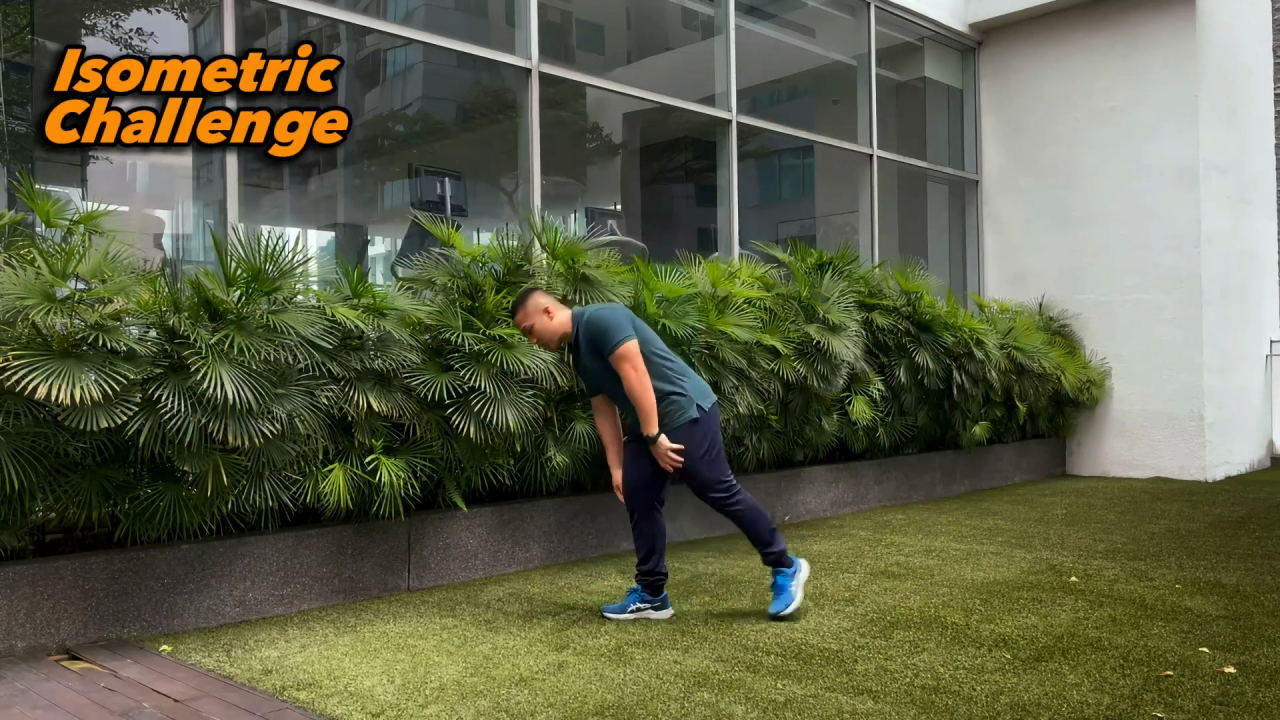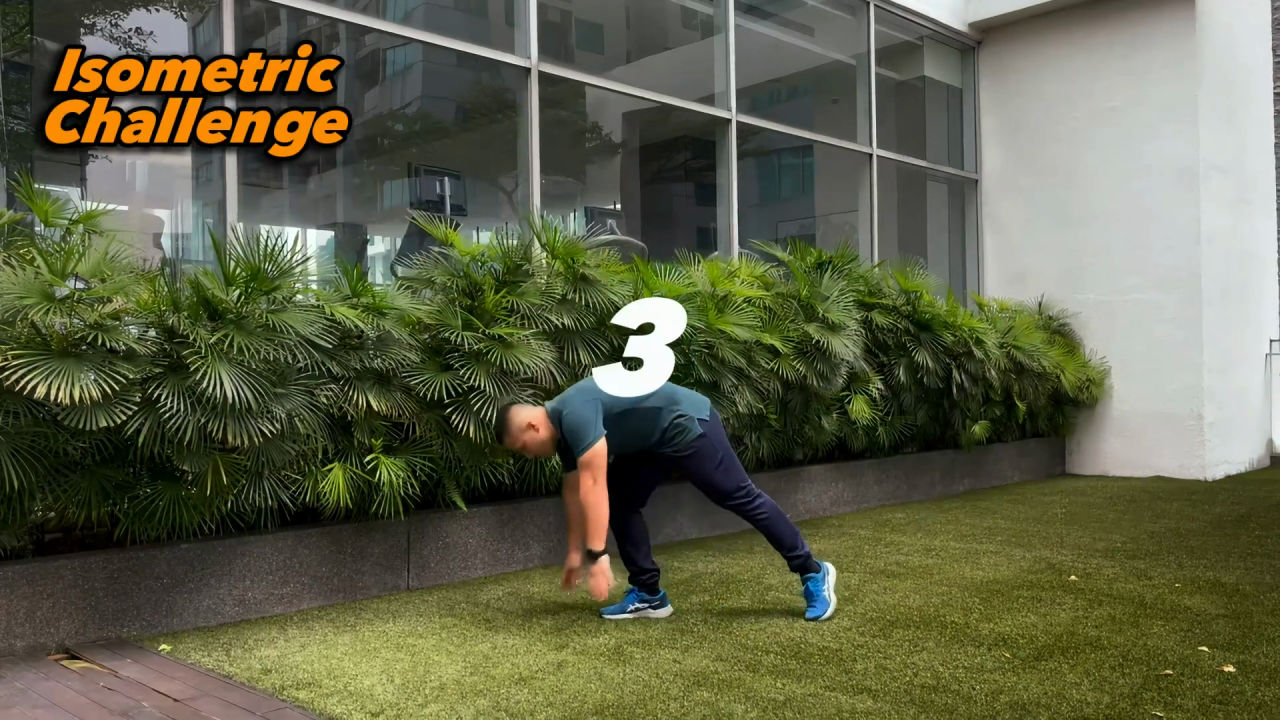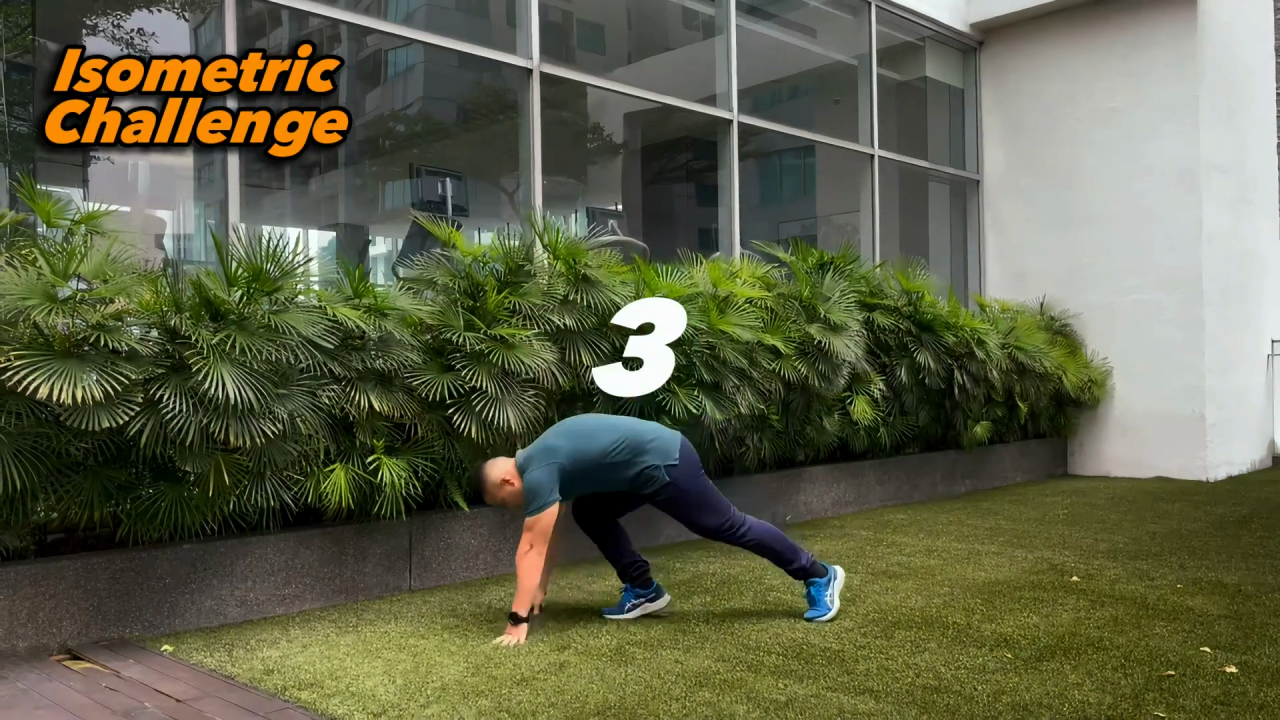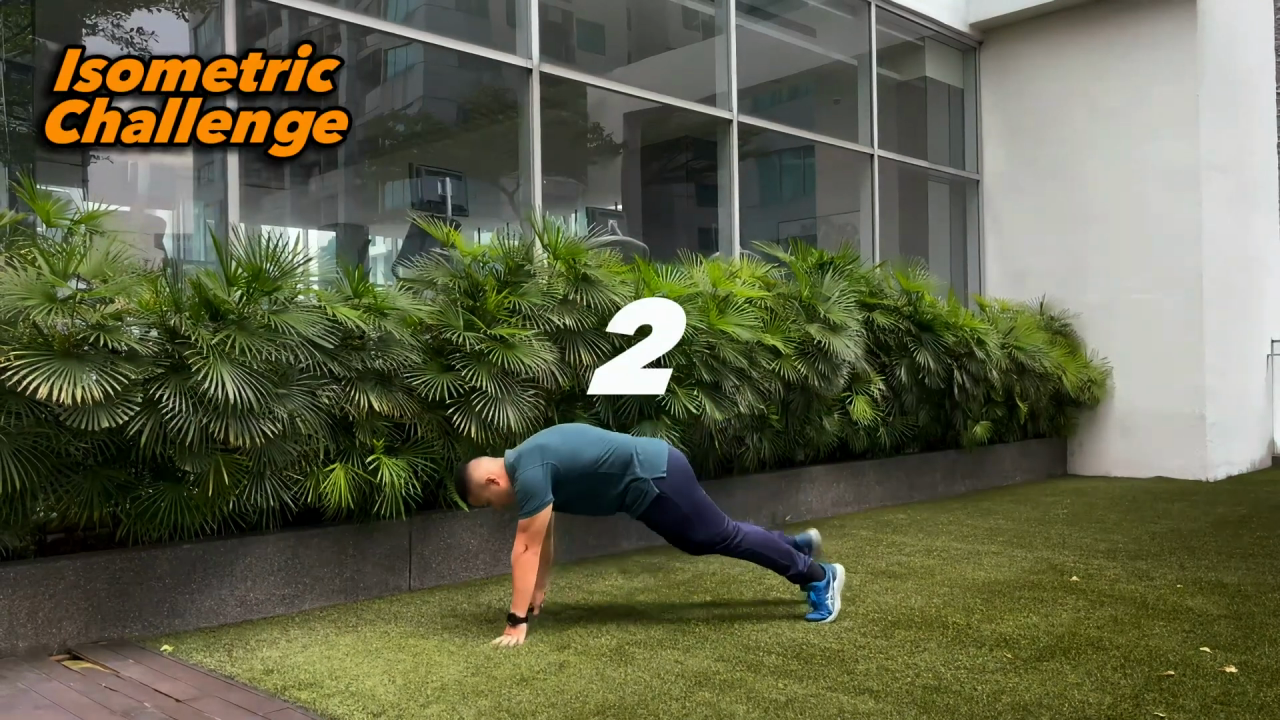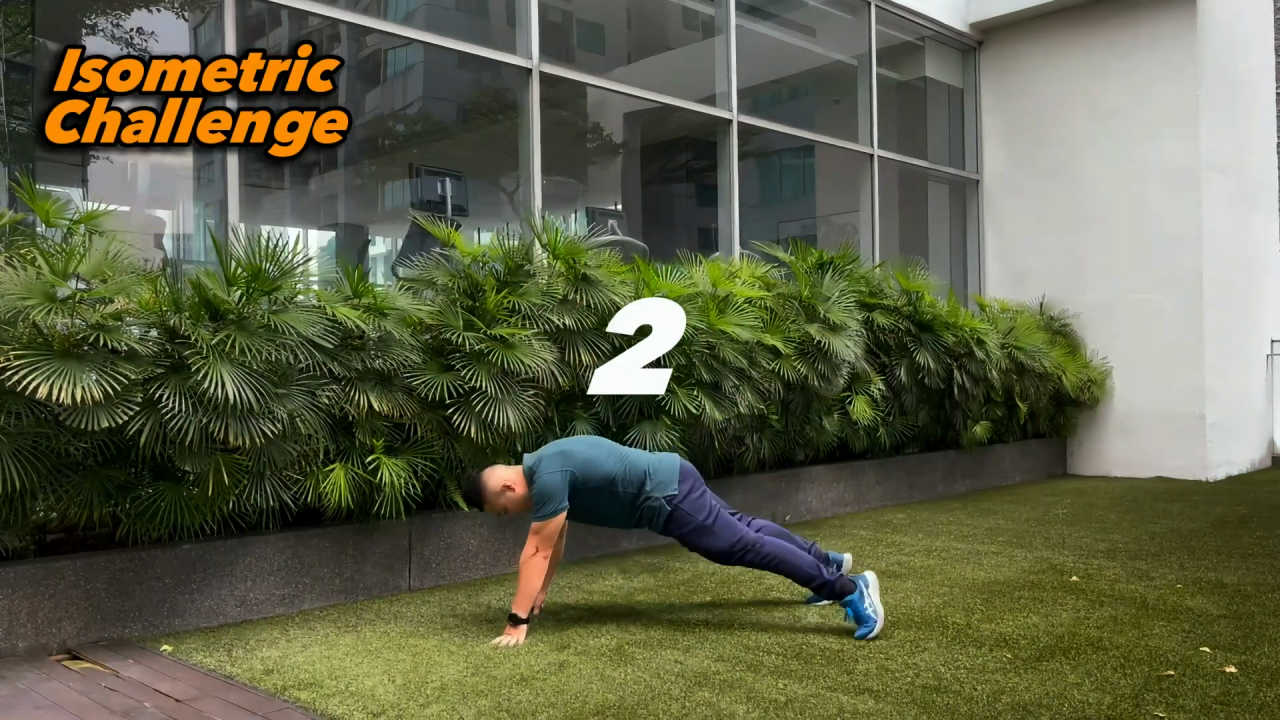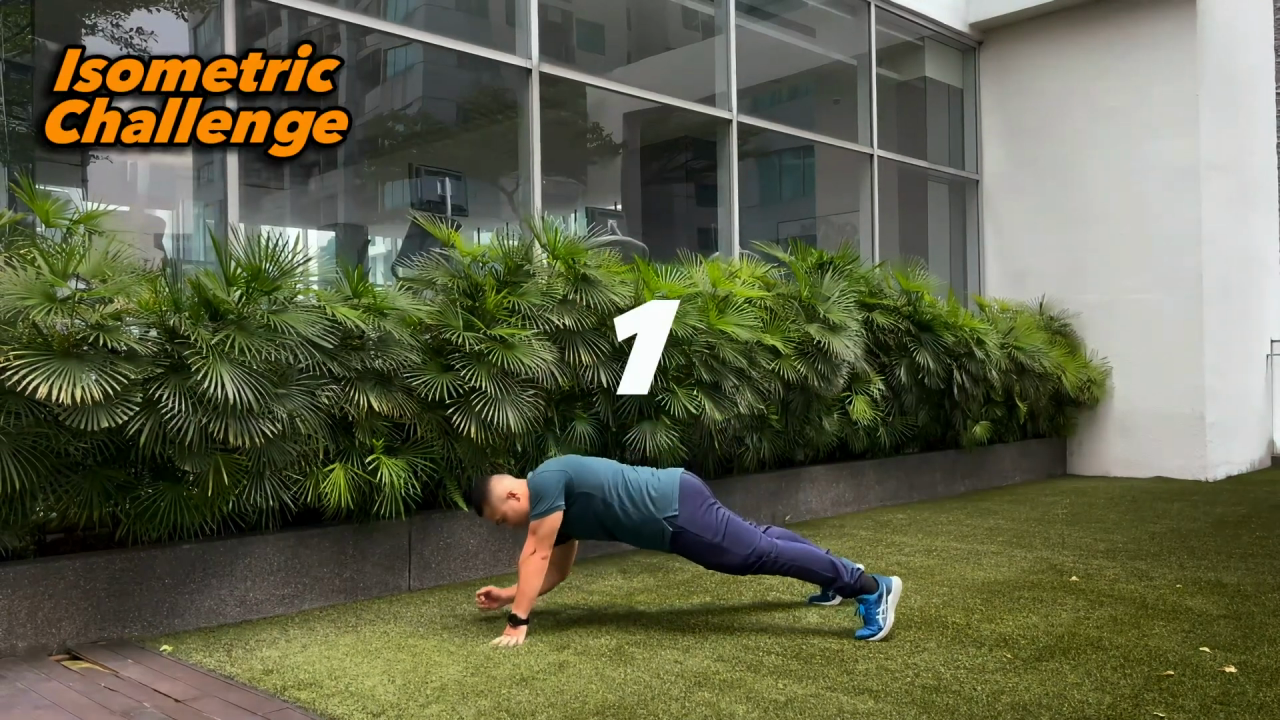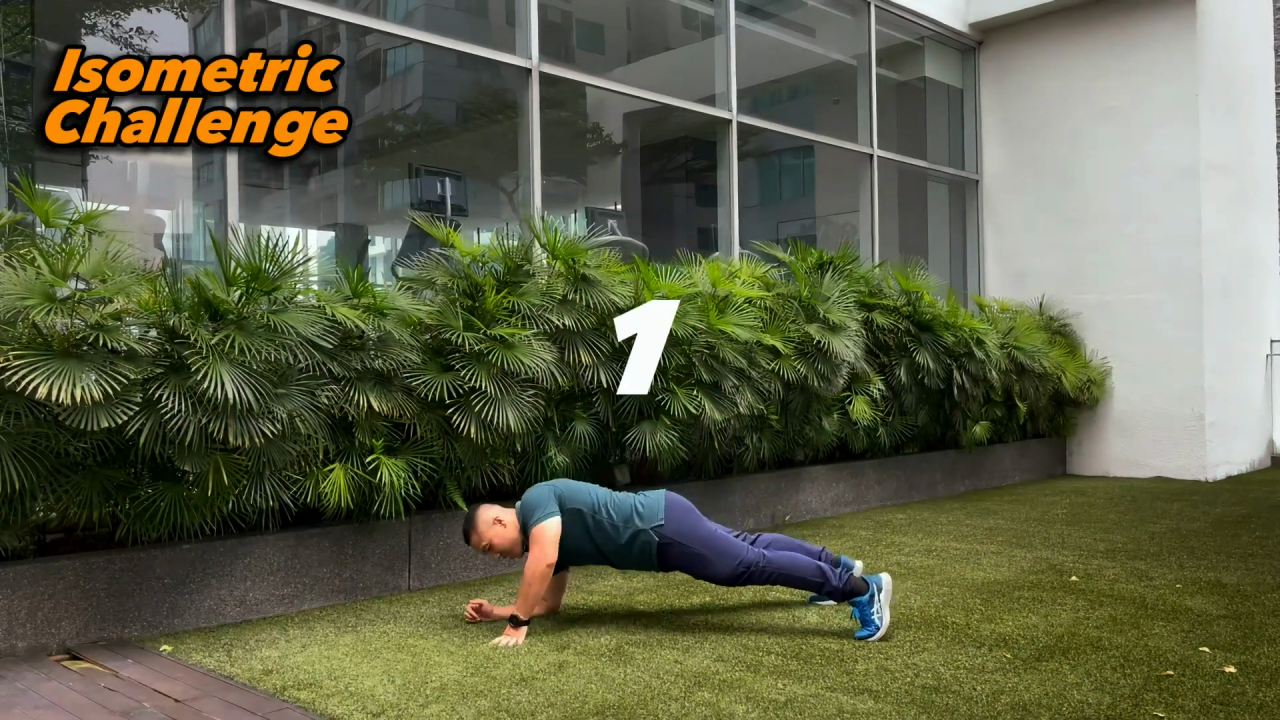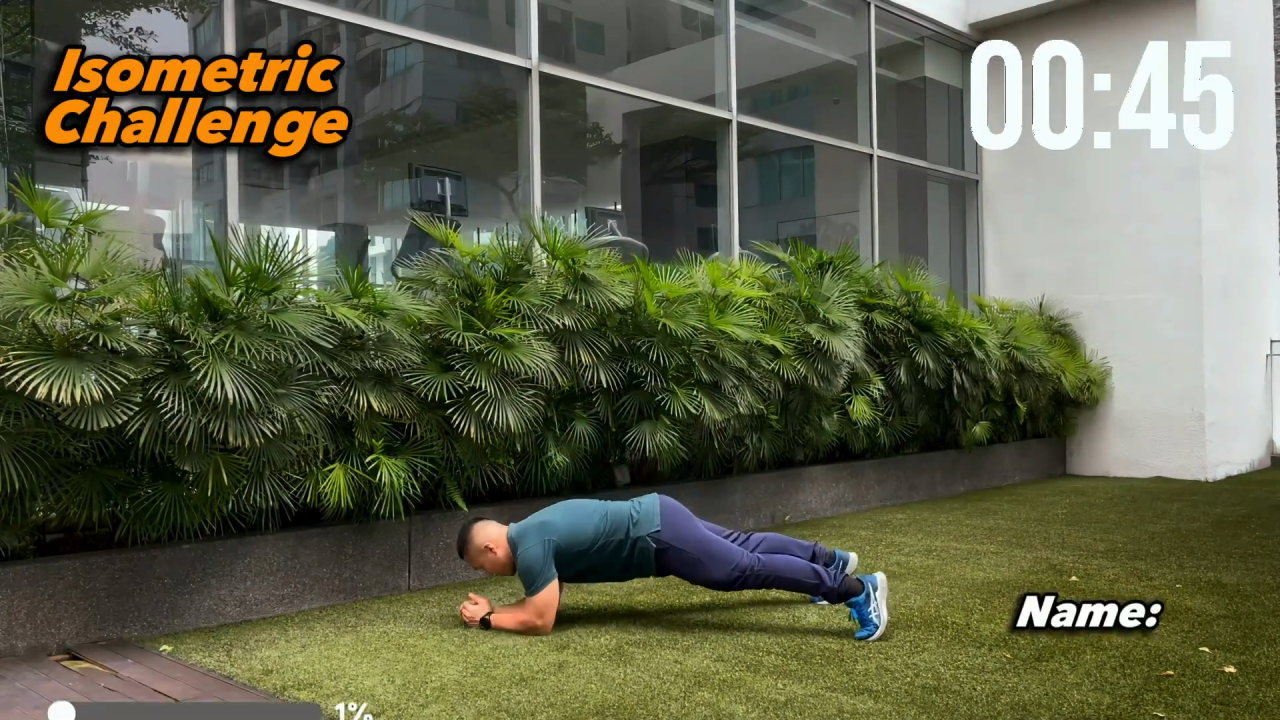
dt=0.5s
person 1, frame 1
left shoulder: (597, 321)
right shoulder: (579, 354)
left elbow: (634, 373)
right elbow: (604, 411)
left wrist: (654, 436)
right wrist: (617, 468)
left hip: (687, 411)
left knee: (721, 492)
right knee: (640, 502)
left ankle: (786, 568)
right ankle: (651, 595)
person 1, frame 2
left shoulder: (575, 415)
right shoulder: (563, 430)
left elbow: (593, 486)
right elbow: (574, 492)
left wrist: (597, 556)
right wrist: (575, 553)
left hip: (687, 423)
left knee: (743, 499)
right knee: (621, 502)
left ankle: (814, 573)
right ankle: (649, 594)
person 1, frame 3
left shoulder: (538, 472)
right shoulder: (539, 461)
left elbow: (531, 548)
right elbow: (540, 543)
left wrist: (518, 620)
right wrist: (537, 592)
left hip: (663, 462)
right hip: (647, 458)
left knee: (727, 526)
right knee: (590, 513)
left ankle: (819, 576)
right ankle: (643, 591)
person 1, frame 4
left shoulder: (528, 475)
right shoulder: (529, 462)
left elbow: (526, 549)
right elbow: (543, 538)
left wrist: (517, 621)
right wrist: (539, 590)
left hip: (653, 476)
right hip: (649, 467)
left knee: (721, 536)
right knee: (695, 541)
left ankle: (818, 575)
right ankle: (800, 545)
person 1, frame 5
left shoulder: (547, 479)
right shoulder: (544, 467)
left elbow: (537, 552)
right elbow: (554, 541)
left wrist: (518, 621)
right wrist: (540, 592)
left hip: (666, 493)
right hip: (667, 480)
left knee: (743, 547)
right knee: (740, 529)
left ankle: (849, 590)
right ankle: (828, 564)
person 1, frame 6
left shoulder: (546, 481)
right shoulder: (559, 503)
left elbow: (536, 555)
right elbow: (557, 567)
left wrist: (518, 621)
right wrist: (509, 595)
left hip: (676, 511)
right hip: (673, 499)
left knee: (760, 554)
right knee: (755, 539)
left ankle: (872, 588)
right ankle: (840, 572)
person 1, frame 7
left shoulder: (537, 500)
right shoulder: (550, 534)
left elbow: (541, 561)
right elbow: (550, 601)
left wrist: (517, 622)
right wrist: (499, 611)
left hip: (661, 526)
right hip: (660, 528)
left knee: (749, 565)
right knee: (749, 546)
left ankle: (862, 590)
right ankle: (836, 565)
person 1, frame 8
left shoulder: (529, 548)
right shoulder: (531, 534)
left elbow: (540, 621)
right elbow: (546, 600)
left wrist: (488, 619)
right wrist: (494, 607)
left hip: (656, 533)
right hip: (654, 517)
left knee: (744, 569)
right knee: (743, 546)
left ankle: (857, 589)
right ankle: (831, 560)
